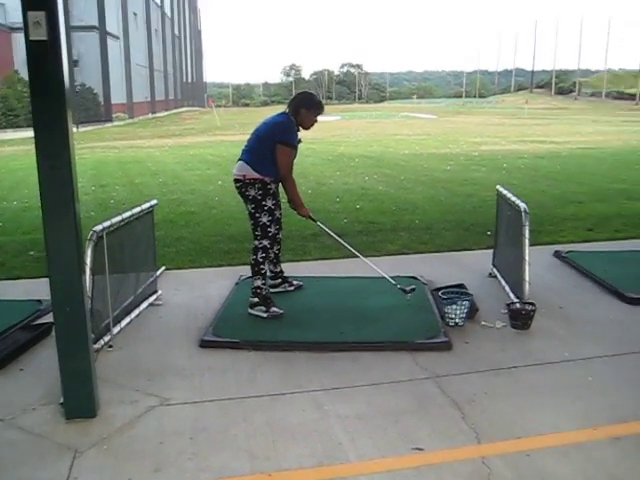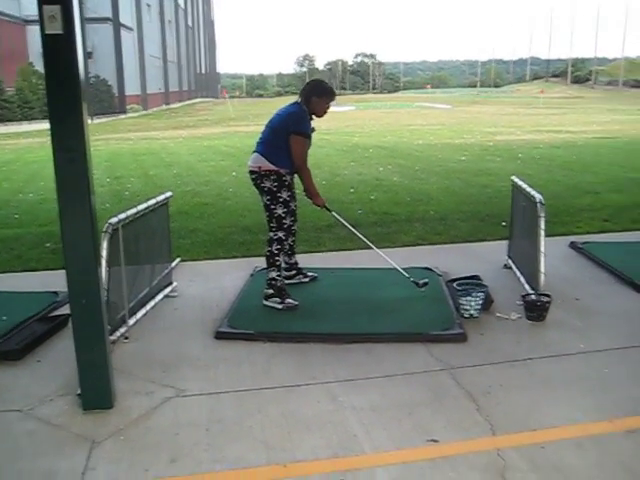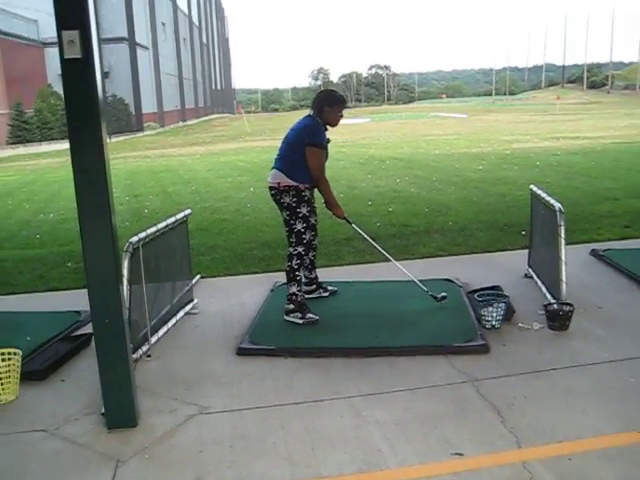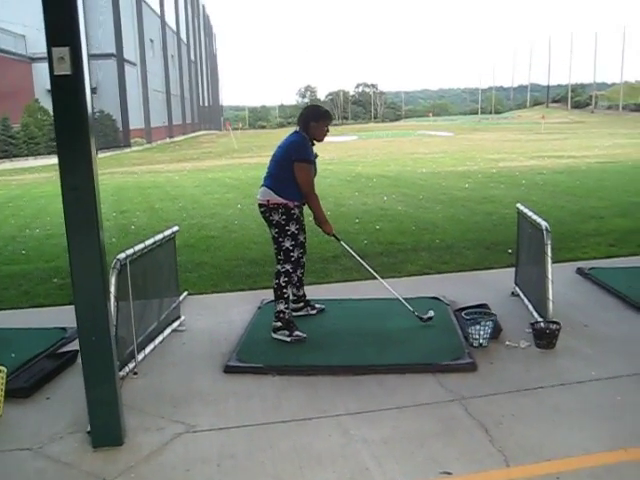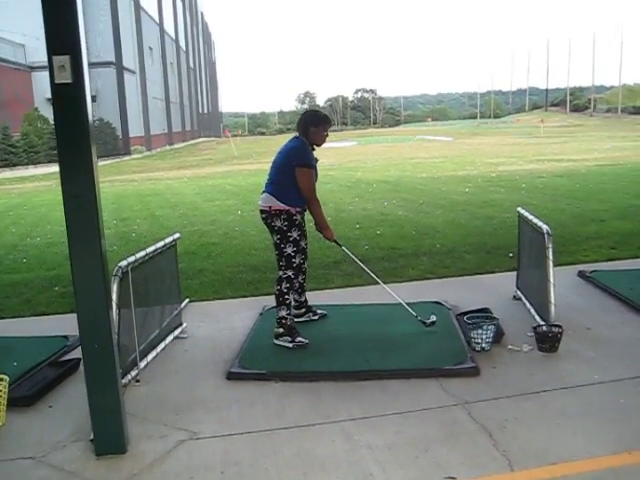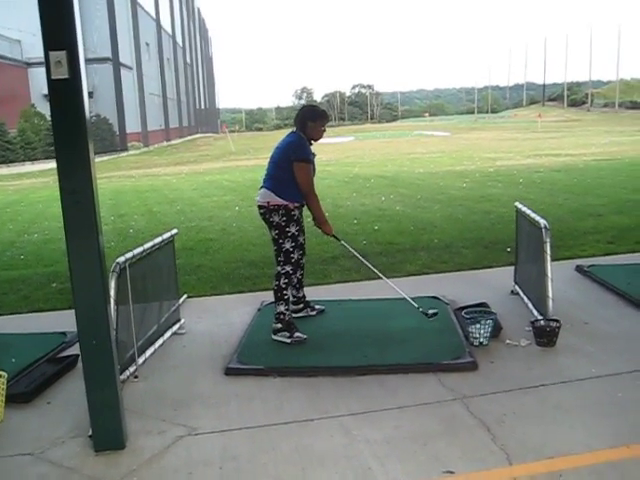
dt=0.2s
person 1, frame 1
left shoulder: (283, 122)
right shoulder: (286, 128)
left elbow: (280, 170)
right elbow: (286, 174)
left wrist: (292, 199)
right wrist: (299, 205)
left hip: (260, 179)
right hip: (253, 180)
left knee: (274, 230)
right knee: (265, 235)
left ankle: (276, 278)
right ankle: (258, 298)
person 1, frame 2
left shoulder: (296, 112)
right shoulder: (299, 118)
left elbow: (294, 160)
right elbow: (300, 164)
left wrist: (309, 189)
right wrist: (314, 194)
left hip: (275, 171)
right hip: (268, 172)
left knee: (289, 221)
right knee: (280, 227)
left ankle: (291, 270)
right ankle: (273, 289)
person 1, frame 3
left shoulder: (311, 125)
right shoulder: (314, 130)
left elbow: (312, 172)
right elbow: (318, 175)
left wrist: (328, 200)
right wrist: (334, 205)
left hip: (295, 187)
right hip: (287, 188)
left knee: (309, 236)
right knee: (299, 242)
left ankle: (311, 284)
right ankle: (293, 305)
person 1, frame 4
left shoulder: (298, 141)
right shoulder: (301, 146)
left elbow: (301, 188)
right elbow: (308, 191)
left wrist: (317, 217)
right wrist: (323, 221)
left hip: (286, 205)
right hip: (278, 206)
left knee: (297, 254)
right knee: (287, 260)
left ankle: (298, 302)
right ankle: (281, 322)
person 1, frame 5
left shoulder: (298, 147)
right shoulder: (301, 152)
left elbow: (302, 193)
right elbow: (310, 196)
left wrist: (318, 222)
right wrist: (324, 226)
left hip: (287, 211)
right hip: (280, 212)
left knee: (299, 260)
right knee: (289, 266)
left ankle: (300, 308)
right ankle: (283, 328)
person 1, frame 6
left shoulder: (295, 141)
right shoulder: (299, 146)
left elbow: (300, 188)
right elbow: (308, 191)
left wrist: (315, 217)
right wrist: (323, 221)
left hip: (285, 206)
right hip: (278, 207)
left knee: (297, 255)
right knee: (287, 261)
left ankle: (298, 303)
right ankle: (281, 324)
